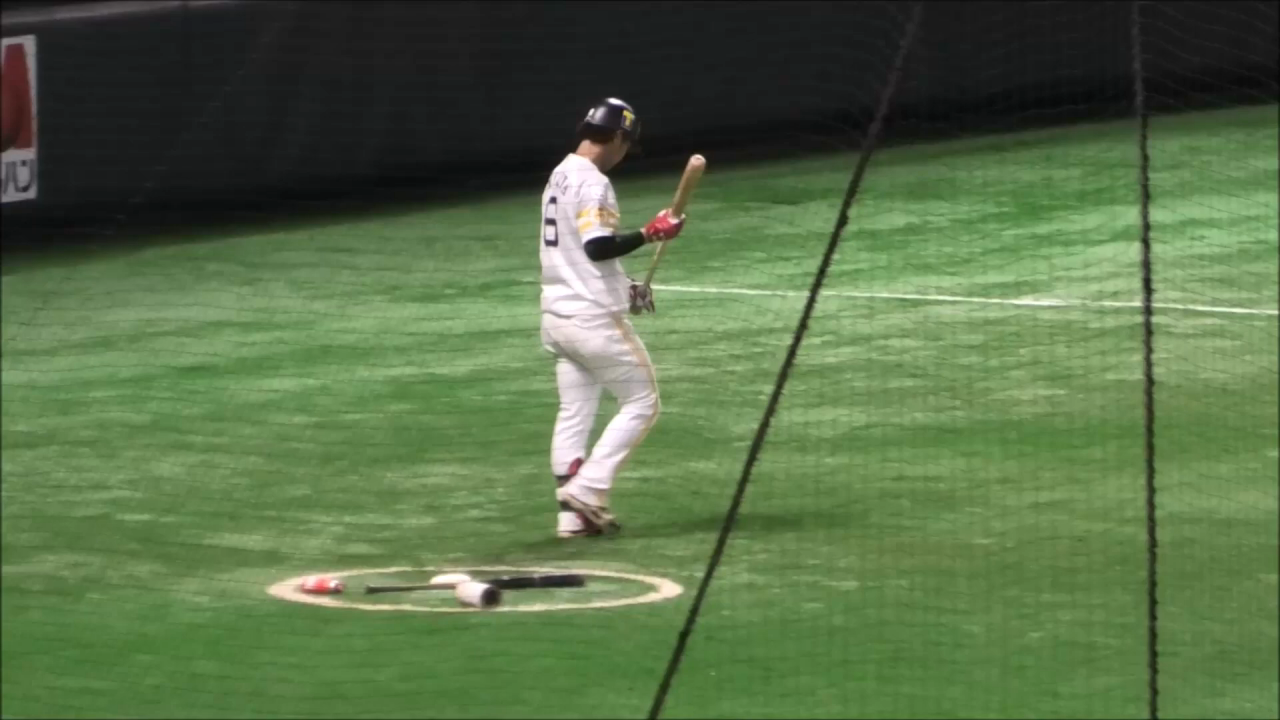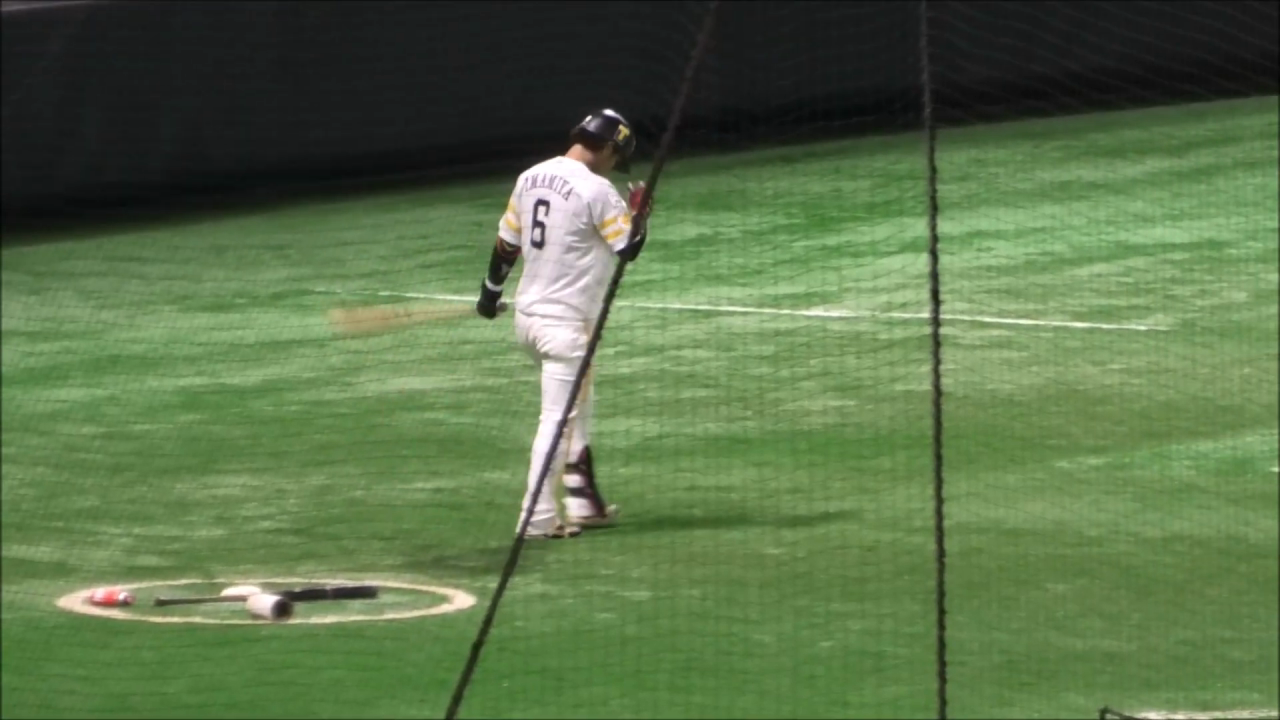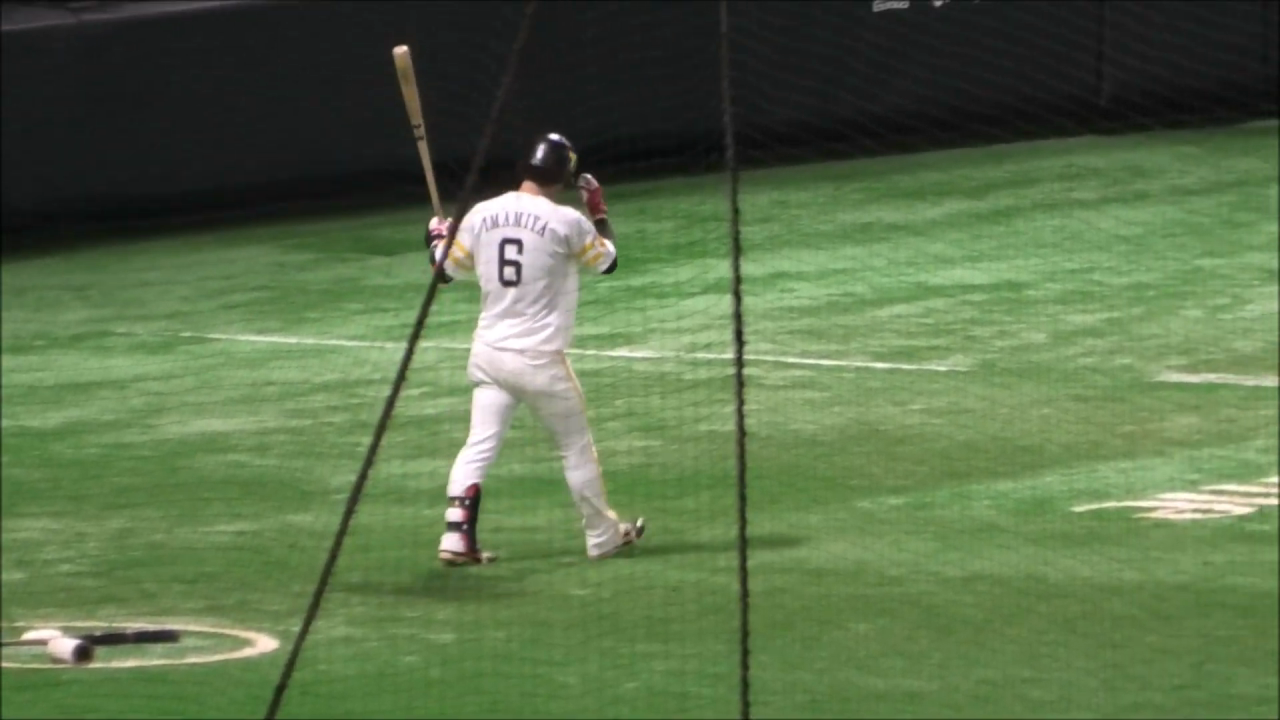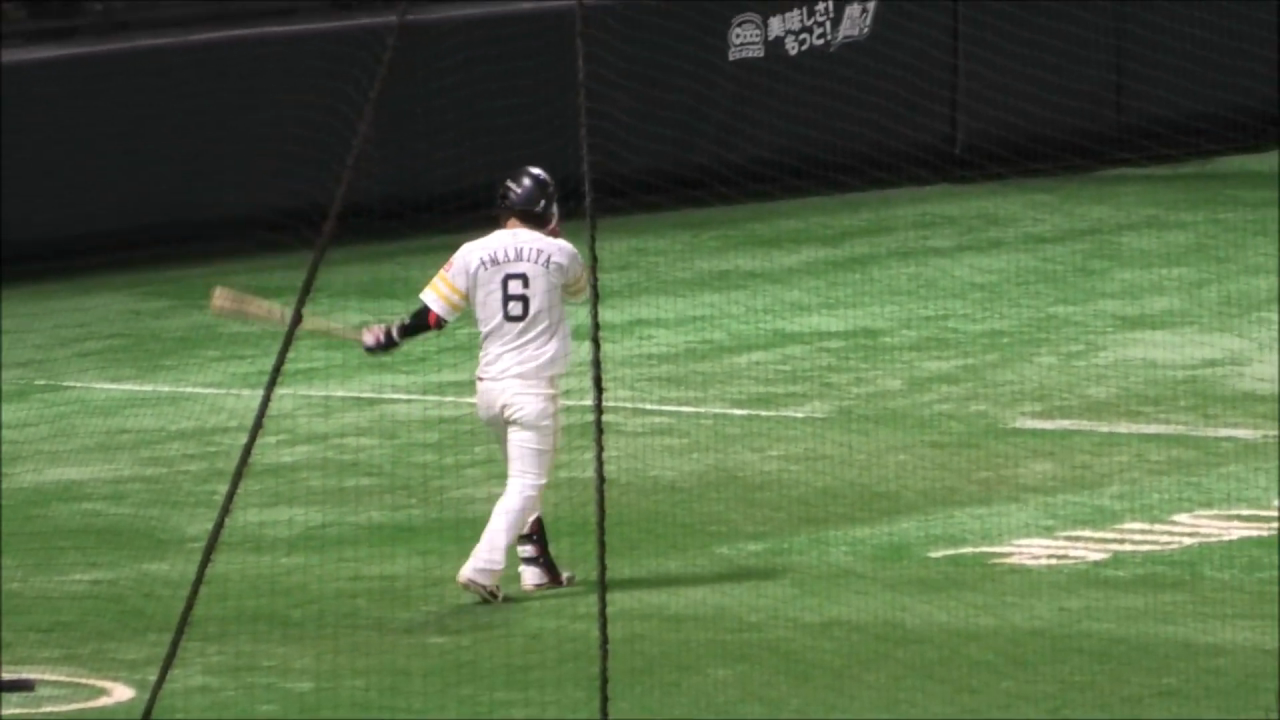
dt=0.7s
person 1, frame 1
left shoulder: (560, 175)
right shoulder: (593, 182)
right elbow: (598, 247)
left wrist: (623, 286)
right wrist: (650, 232)
left hip: (556, 317)
right hip: (594, 321)
left knee: (573, 415)
right knee: (642, 404)
right ankle: (586, 489)
person 1, frame 2
left shoulder: (530, 177)
right shoulder: (597, 190)
left elbow: (506, 244)
right elbow: (629, 249)
left wrist: (491, 292)
right wrist: (641, 211)
left hip: (528, 315)
right hip: (565, 321)
left knee: (570, 406)
right knee: (561, 417)
left ankle: (583, 499)
right ankle: (539, 517)
person 1, frame 3
left shoulder: (483, 214)
right shoulder: (568, 222)
left elbow: (445, 270)
right elbow: (606, 262)
left wrist: (437, 237)
right wrist: (597, 209)
left hip: (488, 351)
right hip: (540, 357)
left knee: (480, 445)
right knee: (577, 447)
left ankle: (457, 536)
right ankle: (605, 535)
person 1, frame 4
left shoulder: (472, 254)
right shoulder: (561, 253)
left elbow: (433, 315)
right elbow: (580, 292)
left wrist: (390, 334)
left hip: (489, 386)
right hip: (533, 386)
left knee: (523, 478)
right knee: (526, 484)
left ankle: (538, 566)
right ankle: (481, 568)
